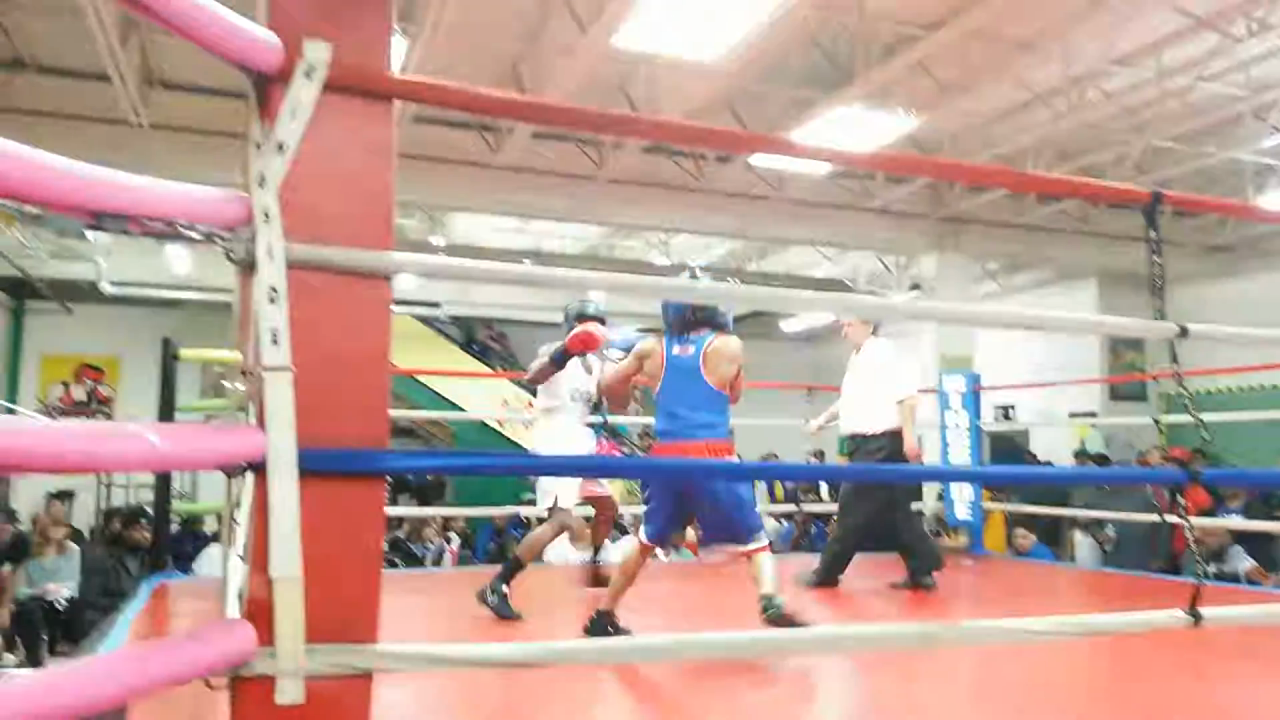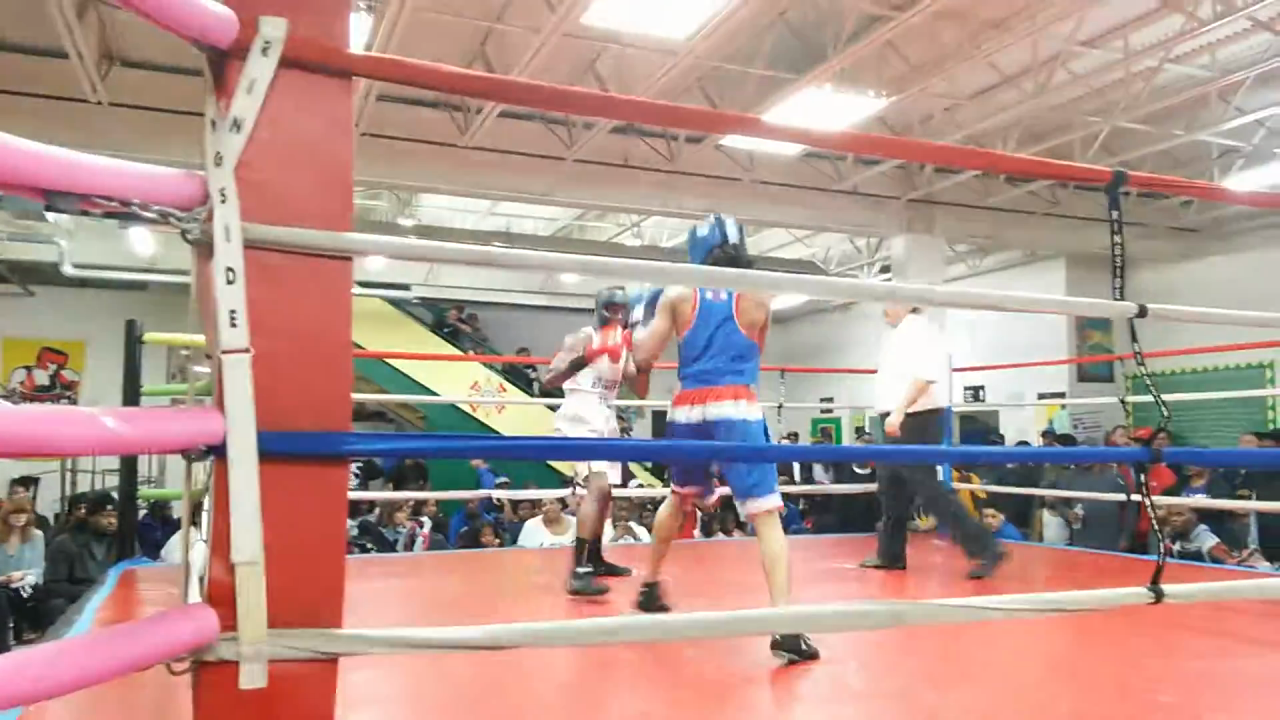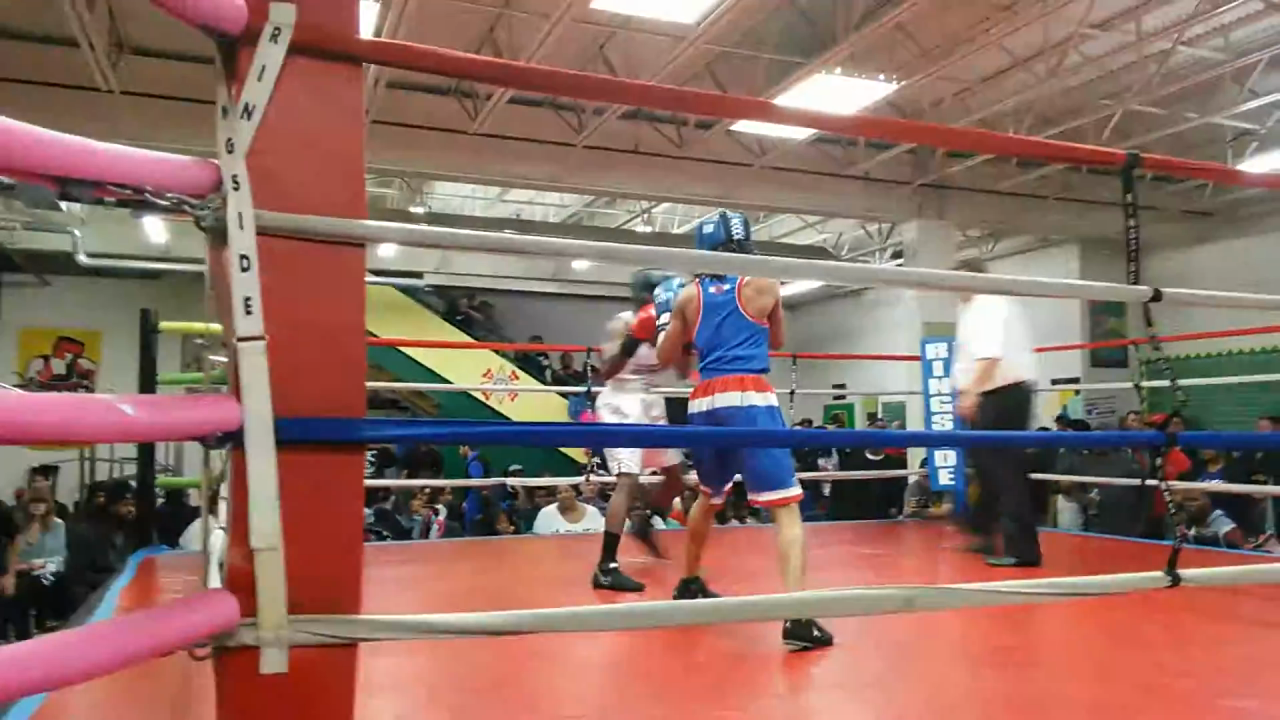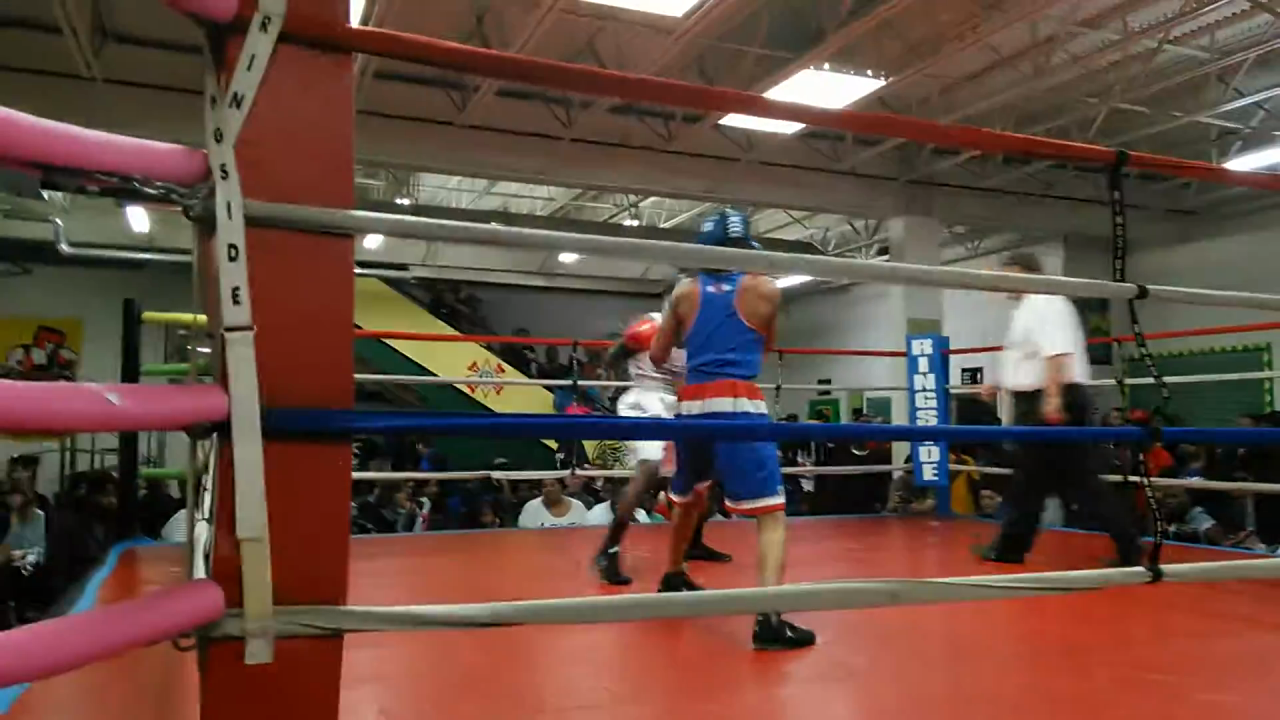
dt=0.3s
person 1, frame 1
left shoulder: (652, 349)
right shoulder: (729, 346)
left elbow: (609, 387)
left wrist: (631, 359)
left hip: (668, 460)
right hip: (713, 461)
left knee: (647, 543)
right knee: (756, 547)
left ankle: (603, 616)
right ankle: (770, 602)
person 1, frame 2
left shoulder: (677, 295)
right shoulder: (758, 296)
left elbow: (645, 357)
left wrist: (643, 316)
left hip: (687, 410)
right hip: (736, 409)
left knee: (682, 498)
right knee: (766, 518)
left ankle: (651, 587)
right ankle: (782, 629)
person 1, frame 3
left shoulder: (688, 295)
right shoulder: (765, 284)
left elbow: (666, 357)
left wrist: (665, 314)
left hip: (704, 402)
right hip: (750, 398)
left knee: (709, 496)
right knee: (785, 507)
left ankle: (689, 583)
right ankle: (796, 615)
person 1, frame 4
left shoulder: (685, 292)
right shoulder: (765, 289)
left elbow: (658, 355)
left hip: (692, 405)
right hip: (740, 403)
left knee: (688, 496)
right knee: (770, 513)
left ankle: (674, 576)
right ankle: (768, 618)
person 2, frame 1
left shoulder: (595, 362)
right shoulder: (558, 353)
right elbow: (533, 378)
right wrist: (567, 349)
left hip: (579, 440)
right hip: (557, 439)
left knee: (607, 506)
right knee: (561, 521)
left ankle: (594, 568)
right ankle: (497, 587)
person 2, frame 2
left shoulder: (625, 347)
right shoulder: (580, 339)
left elbow: (641, 392)
right elbow: (550, 379)
right wrist: (583, 358)
left hip: (604, 421)
right hip: (579, 418)
left knee: (604, 493)
right knee: (597, 486)
left ankle: (595, 559)
right ankle: (579, 572)
person 2, frame 3
right shoulder: (621, 324)
left elbow: (683, 371)
right elbow: (605, 372)
right wrist: (632, 341)
left hip: (650, 406)
right hip: (621, 406)
left knee: (677, 474)
right knee: (628, 482)
left ankle: (644, 525)
right ankle: (606, 568)
person 2, frame 4
right shoulder: (649, 325)
right elbow: (610, 362)
right wrist: (626, 347)
left hip: (677, 408)
right hip: (645, 405)
right knee: (648, 471)
left ankle: (694, 544)
right ankle: (609, 551)
person 3, frame 1
left shoulder: (885, 354)
right shoulder: (858, 358)
left elbow: (906, 397)
right elbow: (851, 401)
left wrist: (908, 436)
right wrist: (824, 419)
left hip: (882, 443)
right hip: (867, 442)
left knee: (854, 505)
right knee: (889, 511)
left ankle: (828, 572)
right ankle: (921, 571)
person 3, frame 2
left shoulder: (917, 332)
right shoulder: (903, 334)
left elbow: (924, 377)
left wrist: (899, 412)
left hip: (916, 421)
right hip: (908, 421)
left knee: (928, 490)
right knee: (894, 492)
left ankle: (986, 550)
right ankle: (889, 555)
person 3, frame 3
left shoulder: (987, 307)
right shoulder: (983, 307)
left elbow: (991, 355)
left wrist: (971, 393)
right wrist: (970, 391)
left hip: (998, 399)
right hip: (1001, 397)
left knee: (1002, 473)
right knee: (991, 469)
left ankle: (1021, 548)
right ankle: (986, 532)
person 3, frame 4
left shoulder: (1046, 305)
right shoulder: (1030, 307)
left elbow: (1057, 354)
left wrist: (1052, 397)
right wrist: (998, 383)
left hip: (1048, 402)
left knee: (1029, 477)
right knee: (1079, 480)
left ankle: (1009, 547)
right ankle: (1127, 544)
